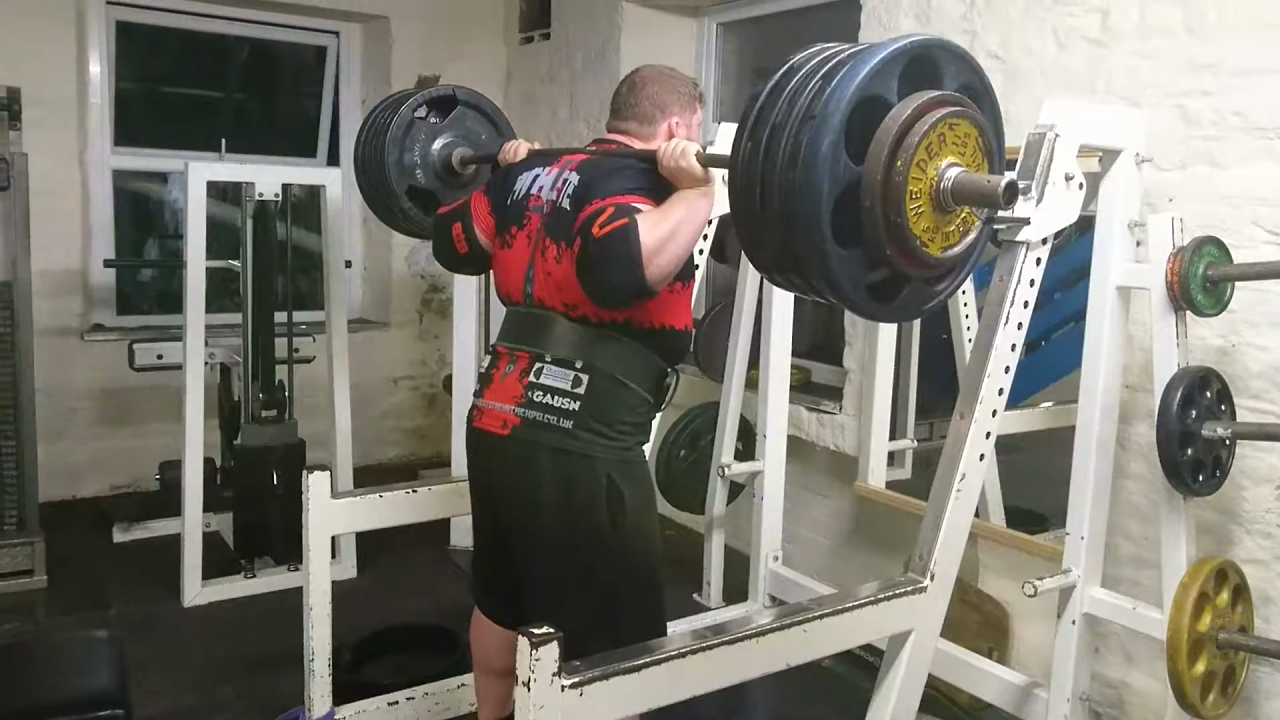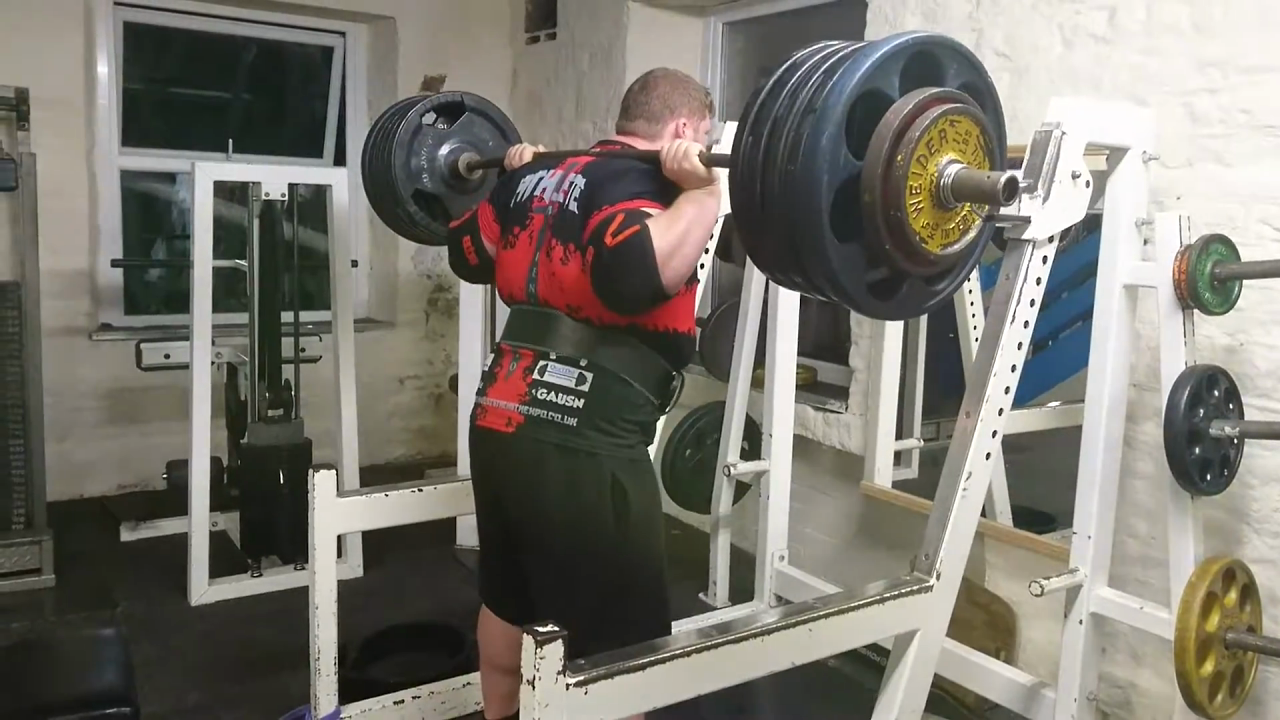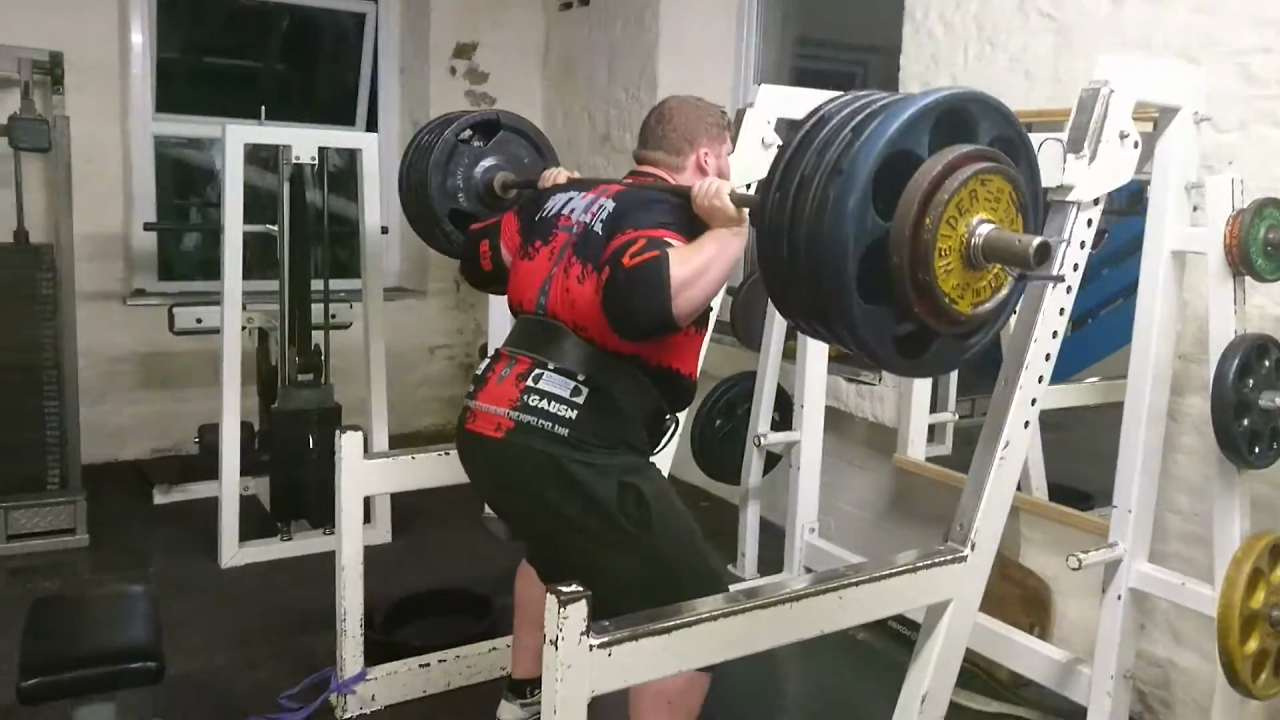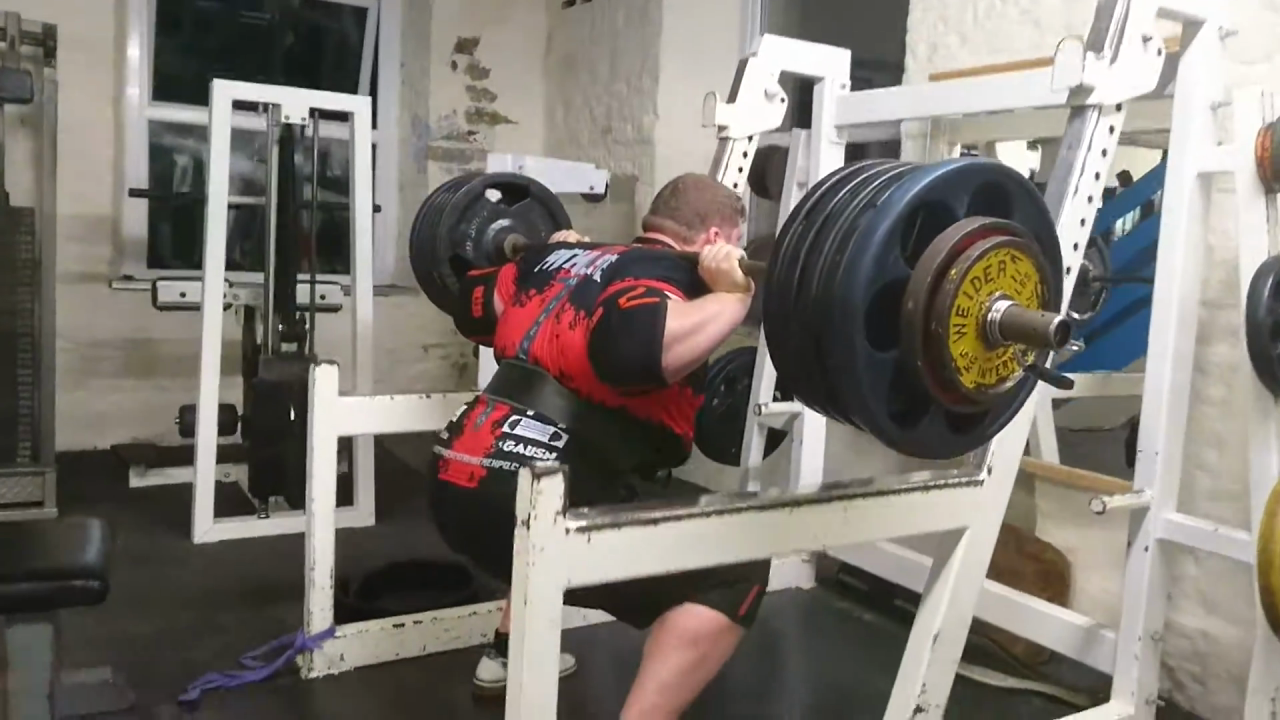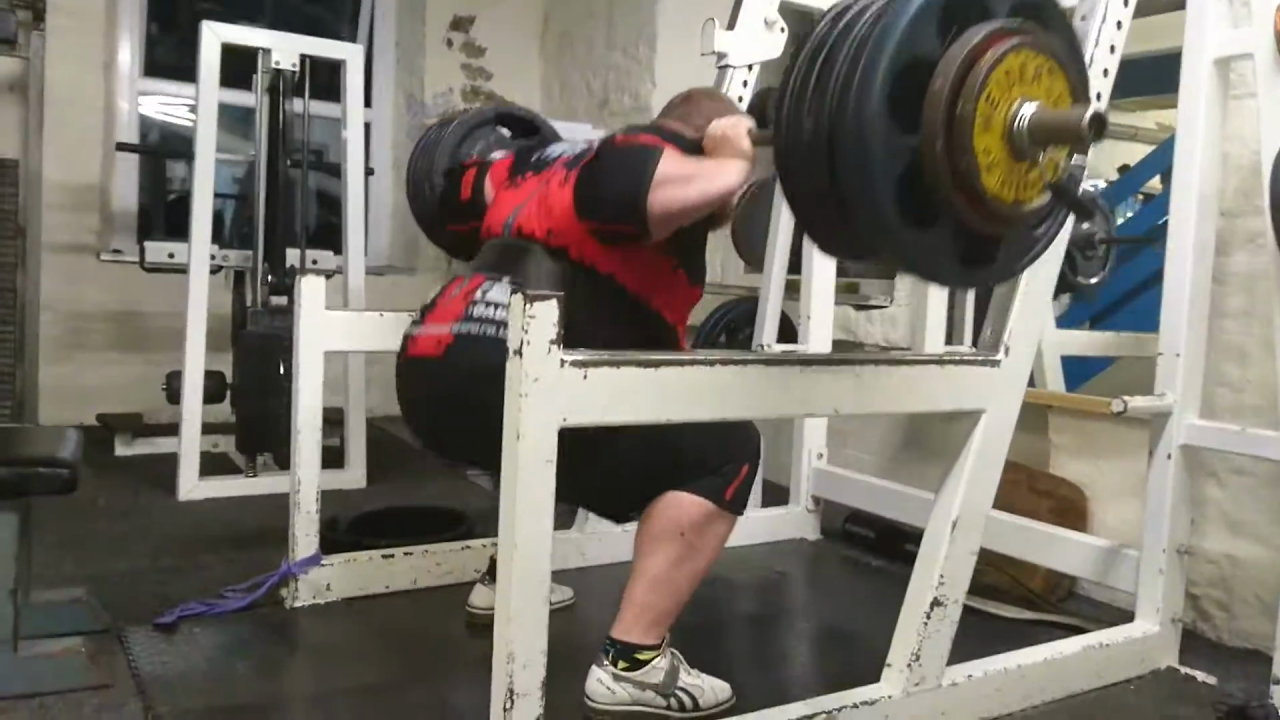
dt=0.7s
person 1, frame 1
left shoulder: (535, 173)
right shoulder: (633, 182)
left elbow: (453, 241)
right elbow: (622, 268)
right wrist: (696, 190)
left hip: (498, 425)
right hip: (578, 448)
left knee: (502, 600)
right knee: (610, 646)
person 1, frame 2
left shoulder: (536, 177)
right shoulder: (638, 184)
left elbow: (467, 253)
right elbow: (636, 276)
right wrist: (701, 191)
left hip: (499, 424)
right hip: (580, 448)
left knee: (509, 600)
right knee: (617, 647)
person 1, frame 3
left shoulder: (566, 198)
right shoulder: (666, 216)
left elbow: (479, 260)
right elbow: (645, 302)
right wrist: (728, 230)
left hip: (491, 427)
right hip: (570, 450)
left knee: (559, 546)
person 1, frame 4
left shoulder: (563, 257)
right shoulder: (669, 278)
left elbow: (473, 307)
right elbow: (632, 349)
right wrist: (731, 295)
left hip: (461, 485)
right hip: (525, 501)
right knee: (734, 567)
left ankle: (508, 656)
person 1, frame 5
left shoulder: (565, 154)
right shoulder: (673, 164)
left elbow: (459, 194)
right elbow: (618, 190)
right wrist: (733, 165)
left hip: (434, 369)
right hip: (502, 371)
left knee: (581, 426)
right knee: (720, 449)
left ankle: (504, 581)
right ankle: (631, 662)
